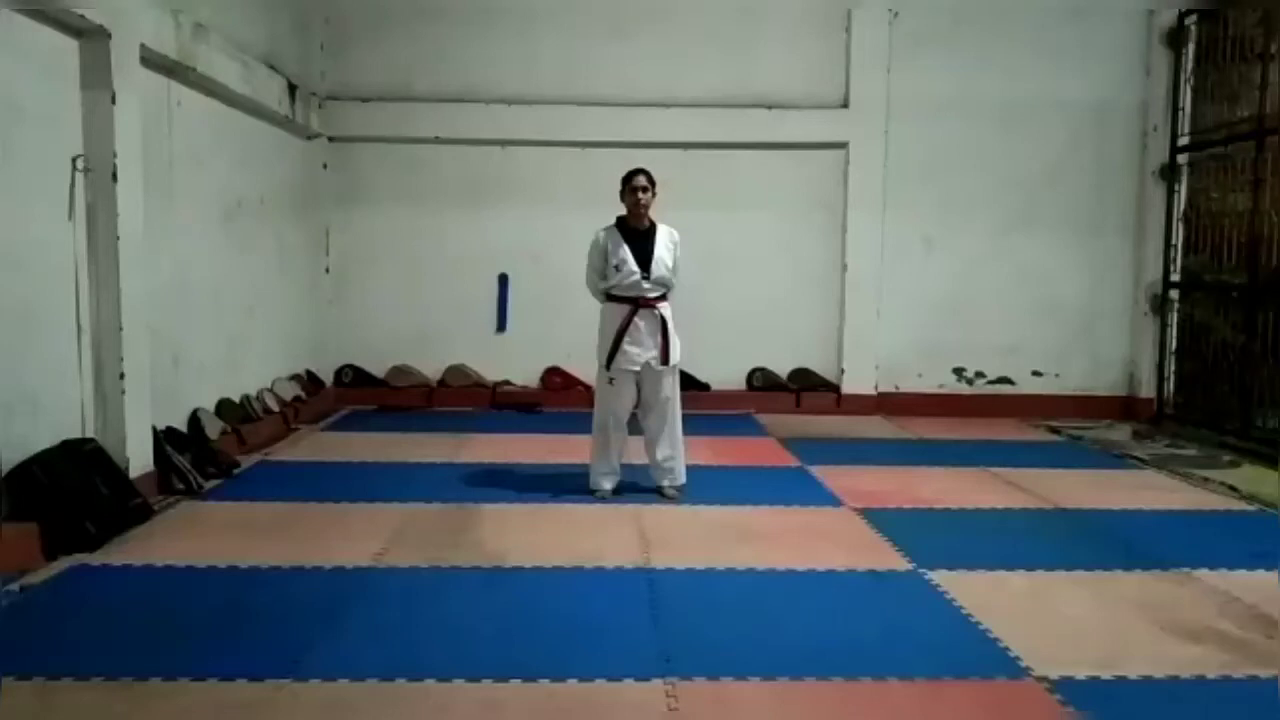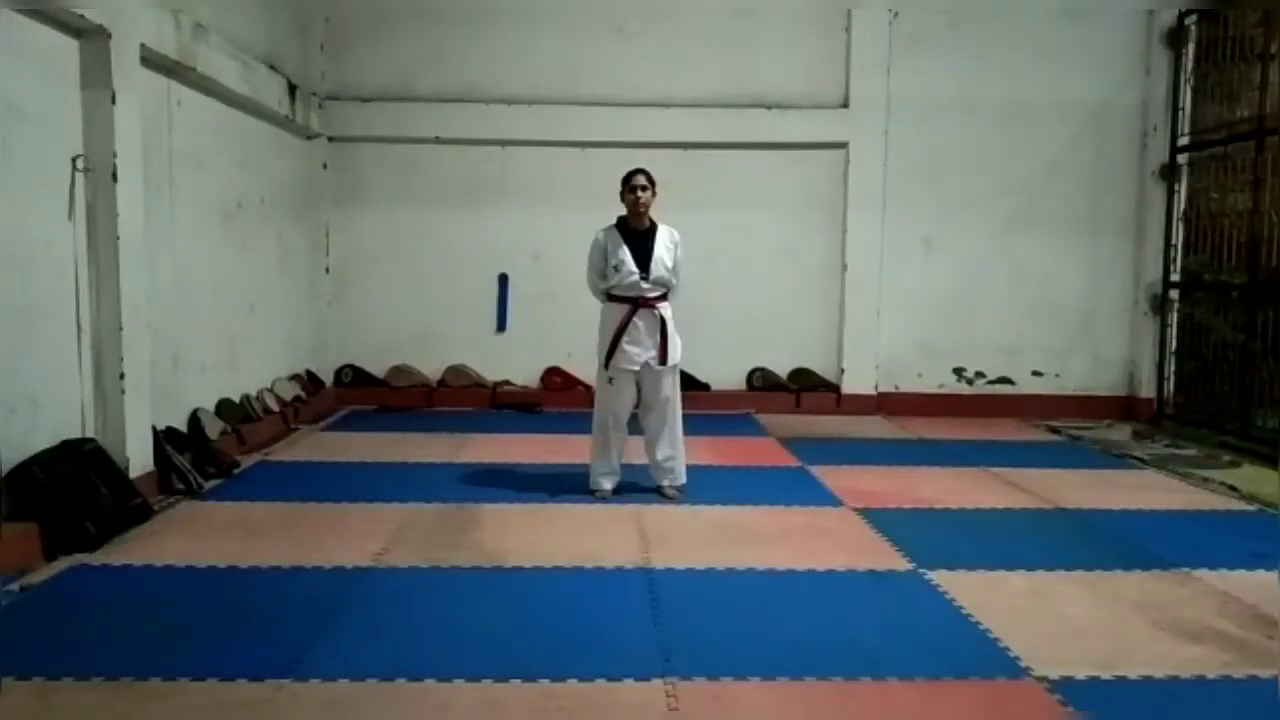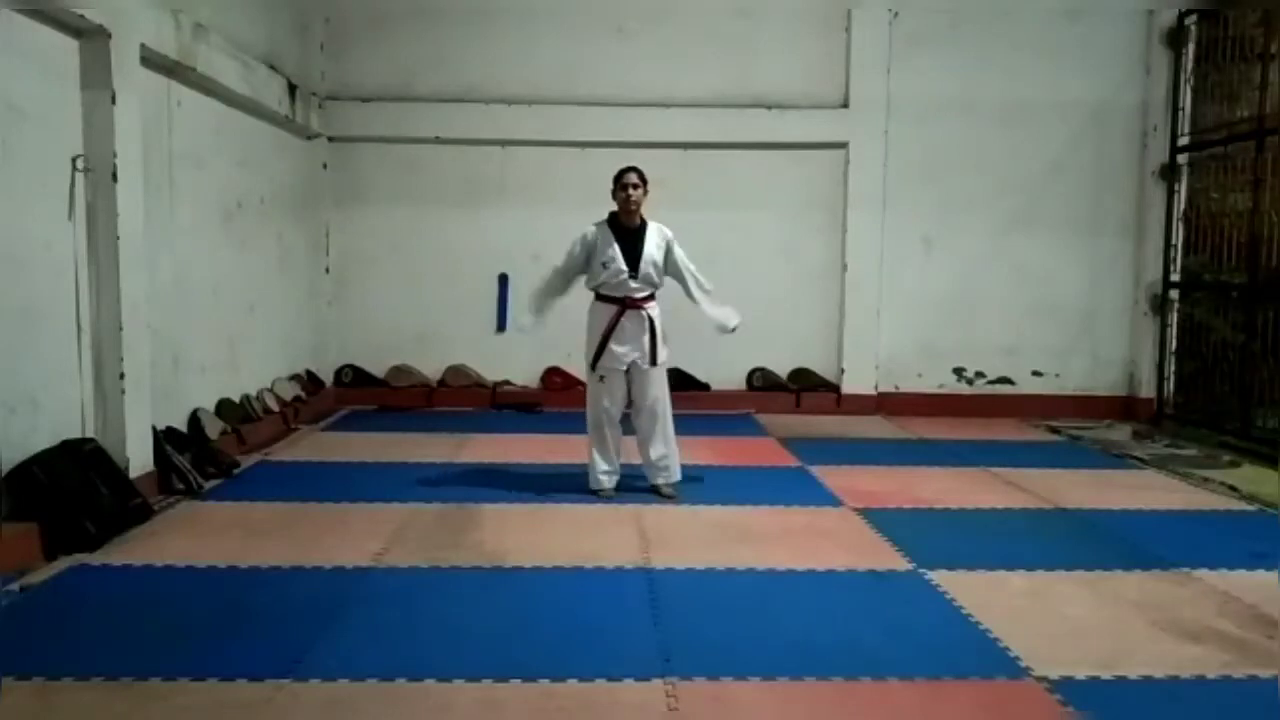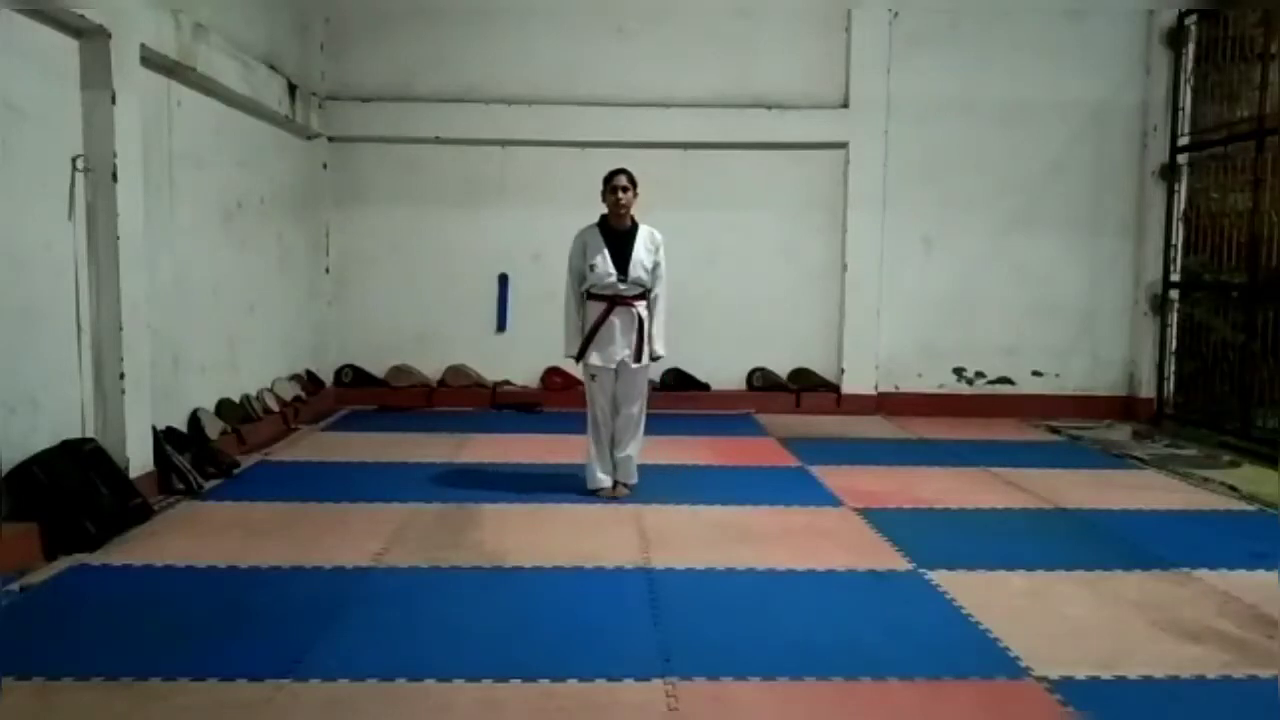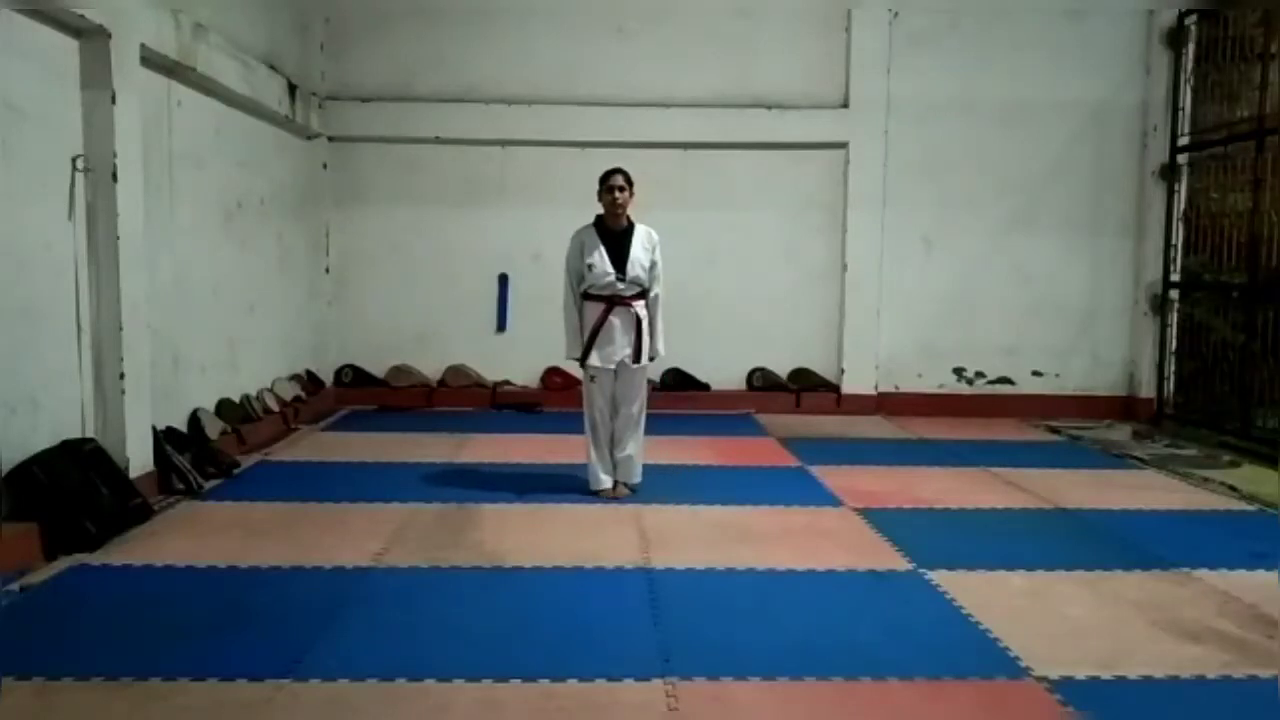
dt=0.4s
person 1, frame 1
left shoulder: (670, 237)
right shoulder: (605, 238)
right elbow: (595, 283)
left wrist: (650, 306)
right wrist: (625, 306)
left hip: (659, 326)
right hip: (620, 326)
left knee: (662, 408)
right knee: (612, 408)
left ankle: (669, 477)
right ankle: (605, 478)
person 1, frame 2
left shoulder: (670, 238)
right shoulder: (605, 238)
right elbow: (596, 283)
left wrist: (651, 308)
right wrist: (627, 306)
left hip: (659, 326)
right hip: (619, 326)
left knee: (663, 407)
right knee: (612, 408)
left ankle: (669, 477)
right ankle: (604, 478)
person 1, frame 3
left shoulder: (661, 236)
right shoulder: (594, 235)
left elbow: (689, 277)
right elbow: (563, 273)
left wrist: (722, 314)
right wrist: (533, 309)
left hip: (646, 325)
right hip: (608, 324)
left knee: (654, 406)
right knee: (604, 407)
left ankle: (663, 475)
right ankle: (605, 477)
person 1, frame 4
left shoulder: (651, 239)
right shoulder: (586, 238)
left elbow: (657, 293)
right elbow: (574, 290)
left wrist: (655, 340)
right wrist: (574, 341)
left hip: (635, 328)
right hip: (599, 326)
left knee: (631, 408)
right knee: (600, 408)
left ankle: (623, 476)
right ankle: (601, 477)
person 1, frame 5
left shoulder: (648, 238)
right shoulder: (583, 239)
left elbow: (655, 292)
right elbow: (572, 292)
left wrist: (655, 341)
right wrist: (575, 343)
left hip: (634, 327)
right hip: (597, 327)
left knee: (631, 408)
right knee: (599, 408)
left ankle: (625, 475)
right ankle: (603, 477)
